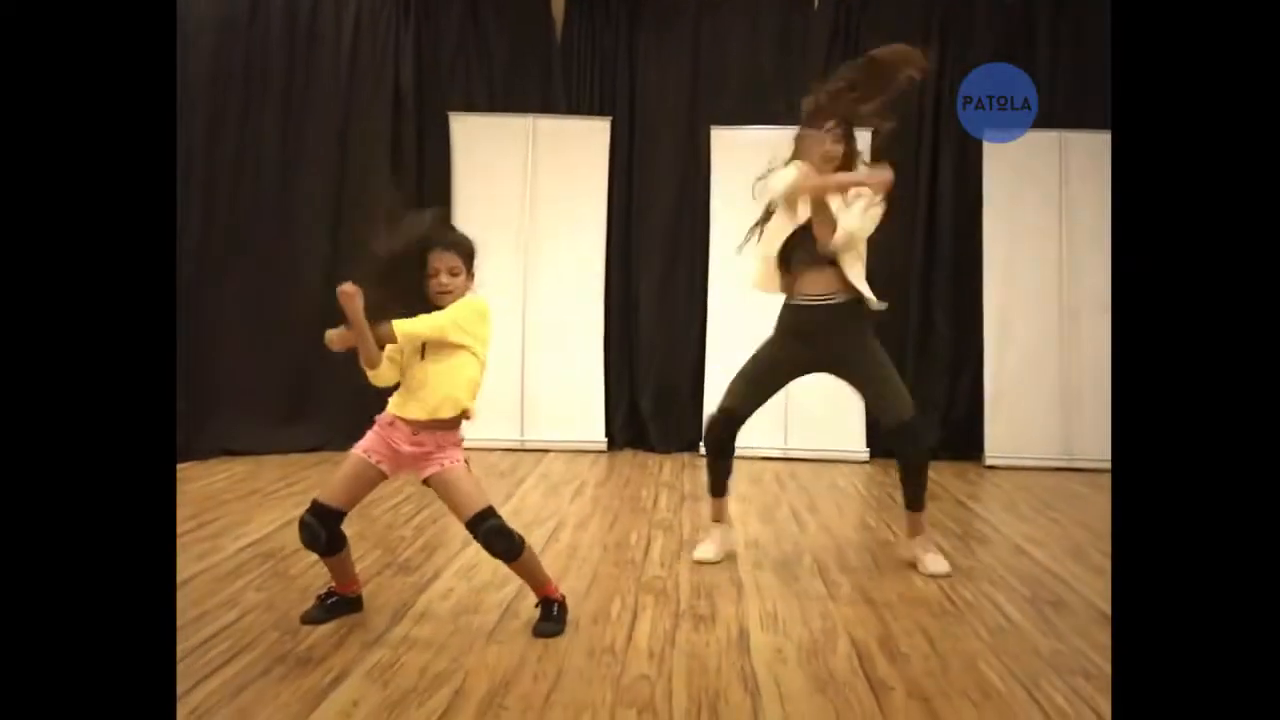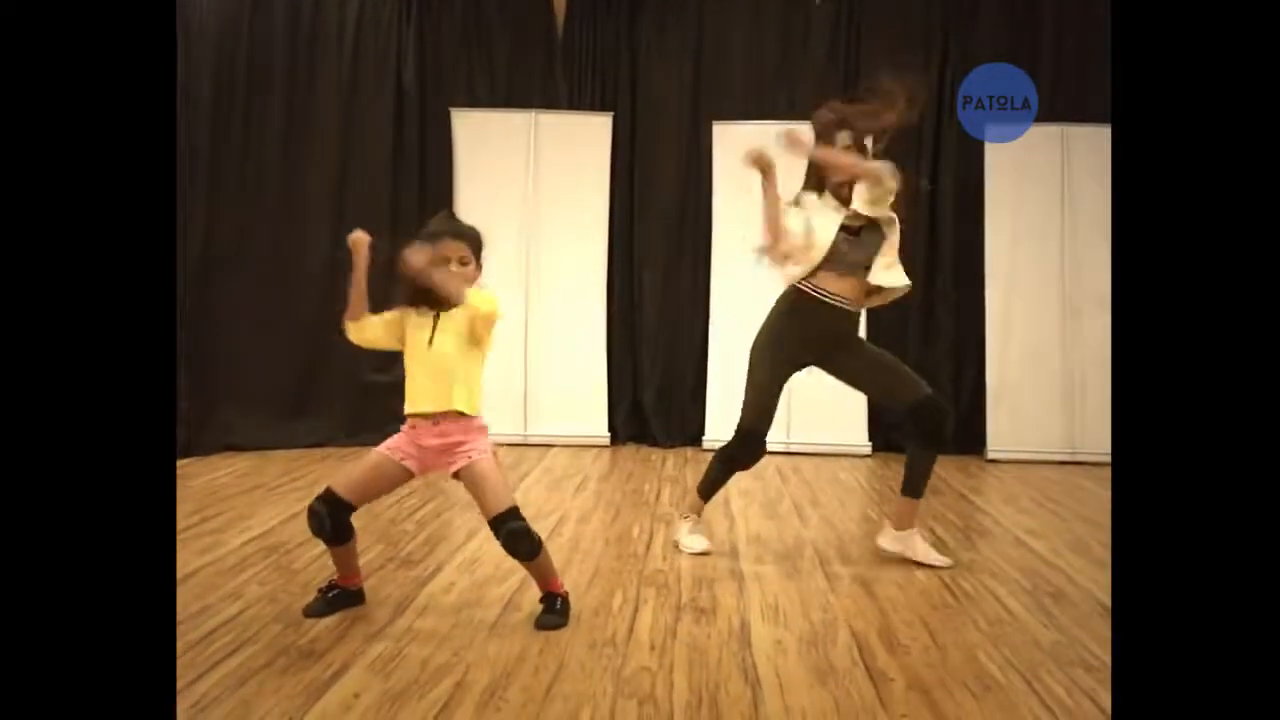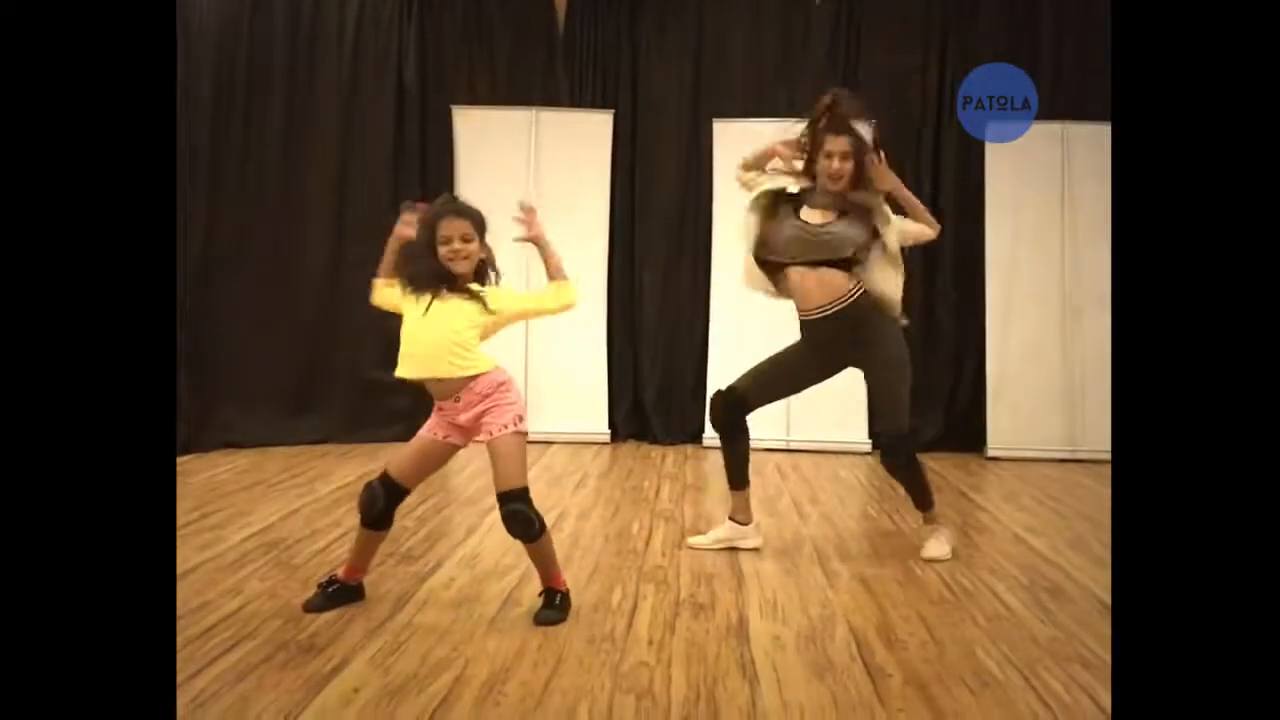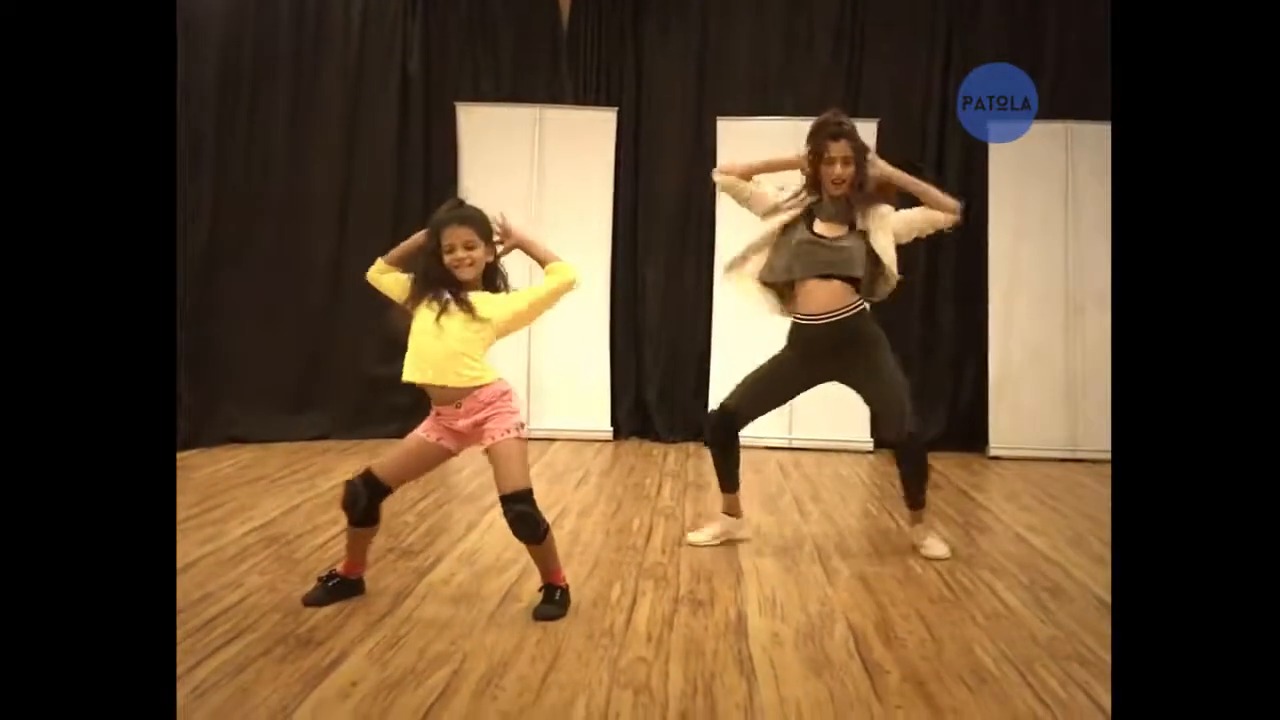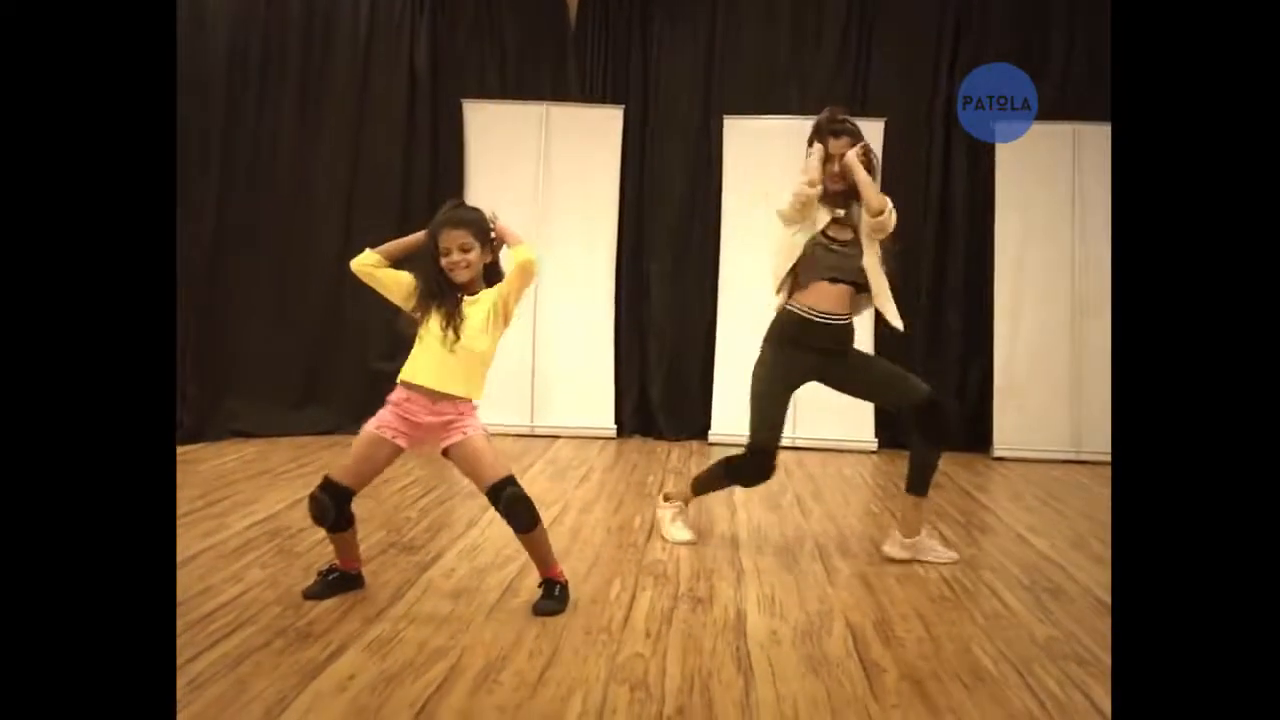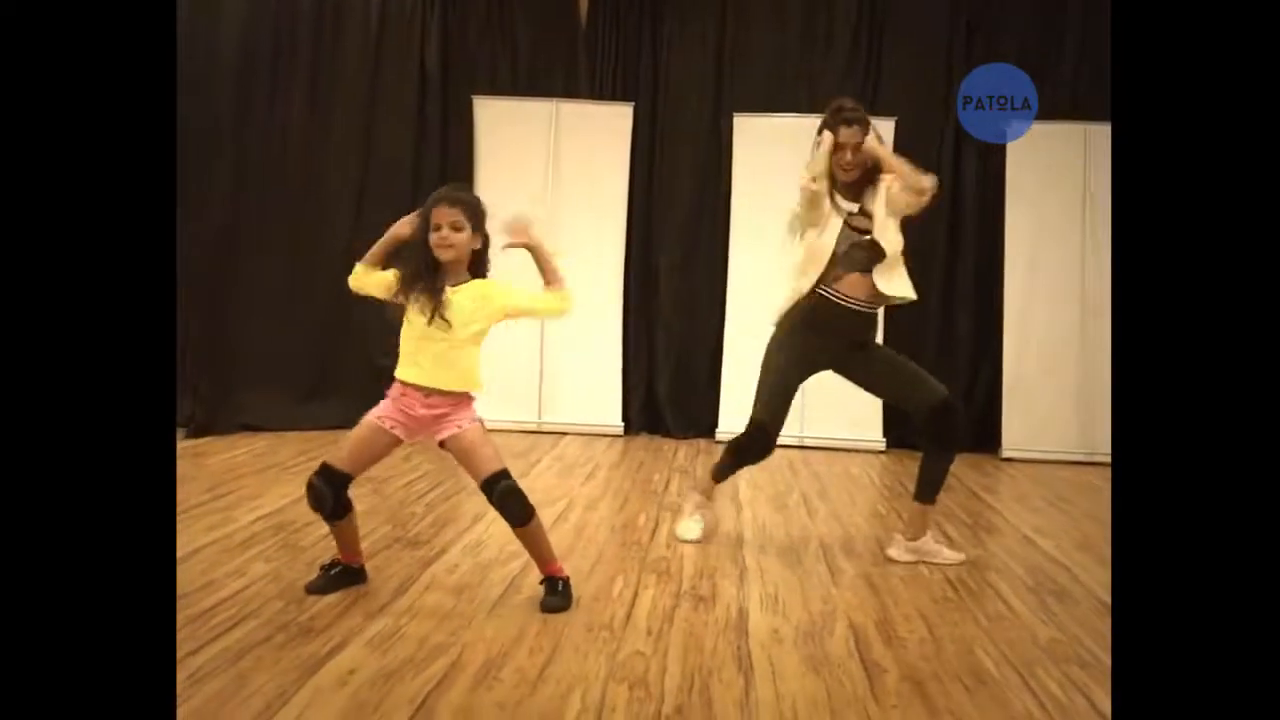
dt=0.2s
person 1, frame 1
left shoulder: (868, 193)
right shoulder: (787, 181)
left elbow: (855, 208)
right elbow: (797, 183)
left hip: (851, 336)
right hip: (796, 334)
left knee: (908, 434)
right knee: (720, 426)
left ankle: (918, 538)
right ankle: (718, 526)
person 1, frame 2
left shoulder: (879, 190)
right shoulder: (807, 207)
left elbow: (888, 177)
right elbow: (783, 254)
left wrist: (814, 149)
right wrist: (768, 178)
left hip: (841, 340)
right hip: (789, 328)
left knee: (931, 413)
right knee: (748, 445)
left ankle: (901, 528)
right ankle: (692, 516)
person 1, frame 3
left shoulder: (867, 210)
right shoulder: (785, 197)
left elbow: (930, 229)
right elbow: (744, 172)
left wrist: (890, 185)
right wrist: (775, 153)
left hip: (869, 329)
right hip: (817, 341)
left knee: (895, 444)
right knee: (727, 405)
left ankle: (934, 525)
right ankle: (741, 523)
person 1, frame 4
left shoulder: (877, 218)
right shoulder: (790, 207)
left elbow: (950, 213)
right elbow: (725, 176)
left wrist: (891, 175)
right wrist: (792, 161)
left hip: (862, 342)
right hip: (805, 347)
left knee: (906, 442)
right knee: (719, 423)
left ankle: (917, 522)
right ankle: (729, 517)
person 1, frame 5
left shoulder: (870, 212)
right shoulder: (803, 208)
left elbow: (880, 215)
right elbow: (808, 188)
left wrist: (858, 165)
right wrist: (814, 159)
left hip: (839, 349)
right hip: (792, 340)
left knee: (929, 409)
right knee: (759, 463)
left ankle: (909, 534)
right ankle: (675, 501)
person 1, frame 6
left shoulder: (884, 198)
right shoulder: (812, 200)
left elbow: (925, 187)
right elbow: (813, 181)
left wrist: (879, 152)
right wrist: (824, 144)
left hip: (857, 338)
right hip: (808, 327)
left knee: (943, 412)
right knee: (760, 436)
left ankle: (914, 536)
right ankle: (700, 500)
person 2, frame 1
left shoulder: (476, 311)
right shoulder: (410, 333)
left elbow: (414, 328)
right elbow: (381, 374)
left wrist: (356, 331)
right wrist: (358, 322)
left hip: (440, 445)
right hip: (390, 434)
left knee: (491, 530)
right knee: (316, 524)
left ankle: (551, 599)
right ankle: (347, 592)
person 2, frame 2
left shoulder: (480, 311)
right shoulder: (411, 316)
left elbow: (479, 308)
right elbow: (359, 332)
left wrist: (429, 277)
right wrist: (360, 265)
left hip: (464, 436)
right hip: (415, 435)
left knee: (510, 528)
right knee: (327, 512)
left ankle: (555, 595)
right ankle: (347, 585)
person 2, frame 3
left shoulder: (491, 299)
right shoulder: (417, 293)
left elbow: (564, 295)
right elbow: (381, 291)
left wrist: (539, 240)
right wrist: (398, 241)
left hip: (492, 399)
right hip: (447, 413)
left knee: (516, 509)
right knee: (379, 495)
left ankle: (555, 589)
right ankle: (349, 580)
person 2, frame 4
left shoulder: (502, 305)
right shoulder: (425, 295)
left elbow: (564, 277)
right elbow: (378, 272)
left wrist: (522, 241)
right wrist: (421, 239)
left hip: (491, 409)
right hip: (442, 417)
left knee: (520, 508)
right knee: (362, 491)
left ankle: (556, 585)
right ankle: (350, 574)
person 2, frame 5
left shoulder: (498, 301)
right shoulder: (425, 295)
left elbow: (527, 258)
right elbow: (364, 264)
left wrist: (504, 235)
right wrist: (420, 238)
left hip: (456, 416)
right hip: (402, 408)
left knee: (509, 496)
right knee: (326, 499)
left ankle: (554, 580)
right ankle: (347, 569)
person 2, frame 6
left shoulder: (489, 293)
right shoulder: (412, 281)
left elbow: (558, 302)
right elbow: (359, 279)
left wrist: (534, 246)
right wrist: (396, 233)
left hip: (454, 408)
right hip: (399, 402)
left knee: (502, 490)
right knee: (324, 485)
left ankle: (555, 576)
right ankle: (350, 564)
